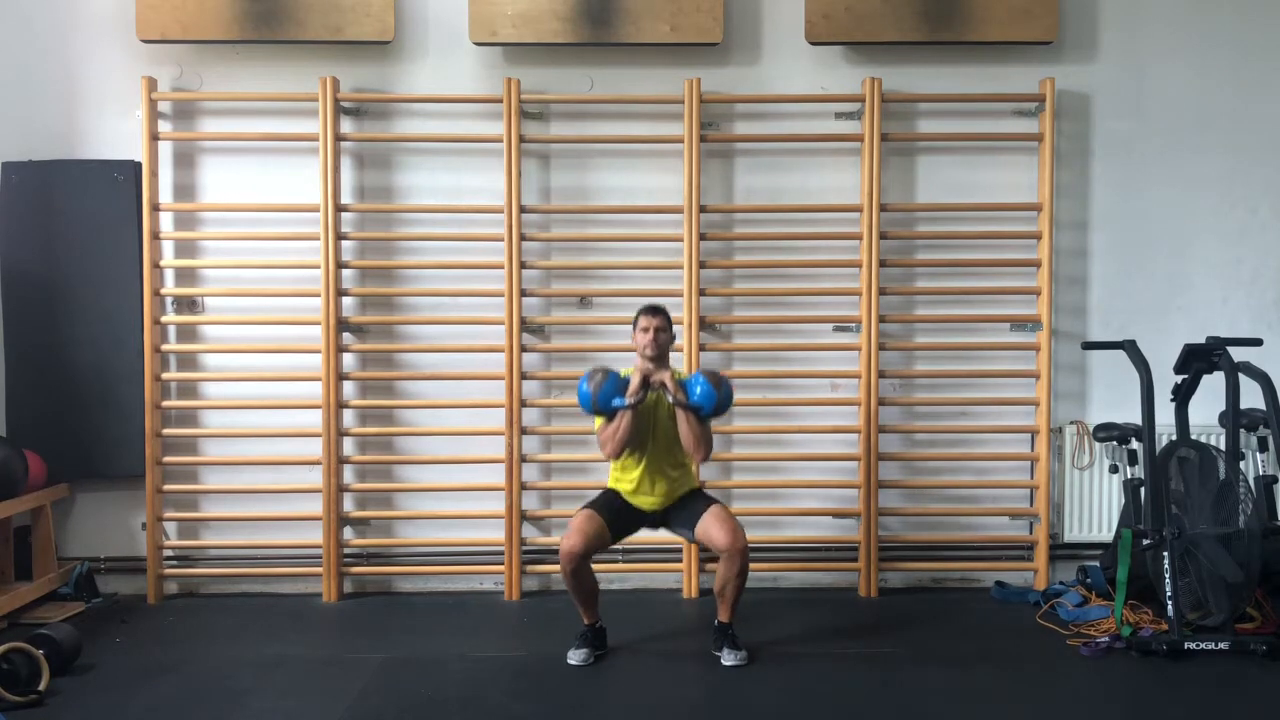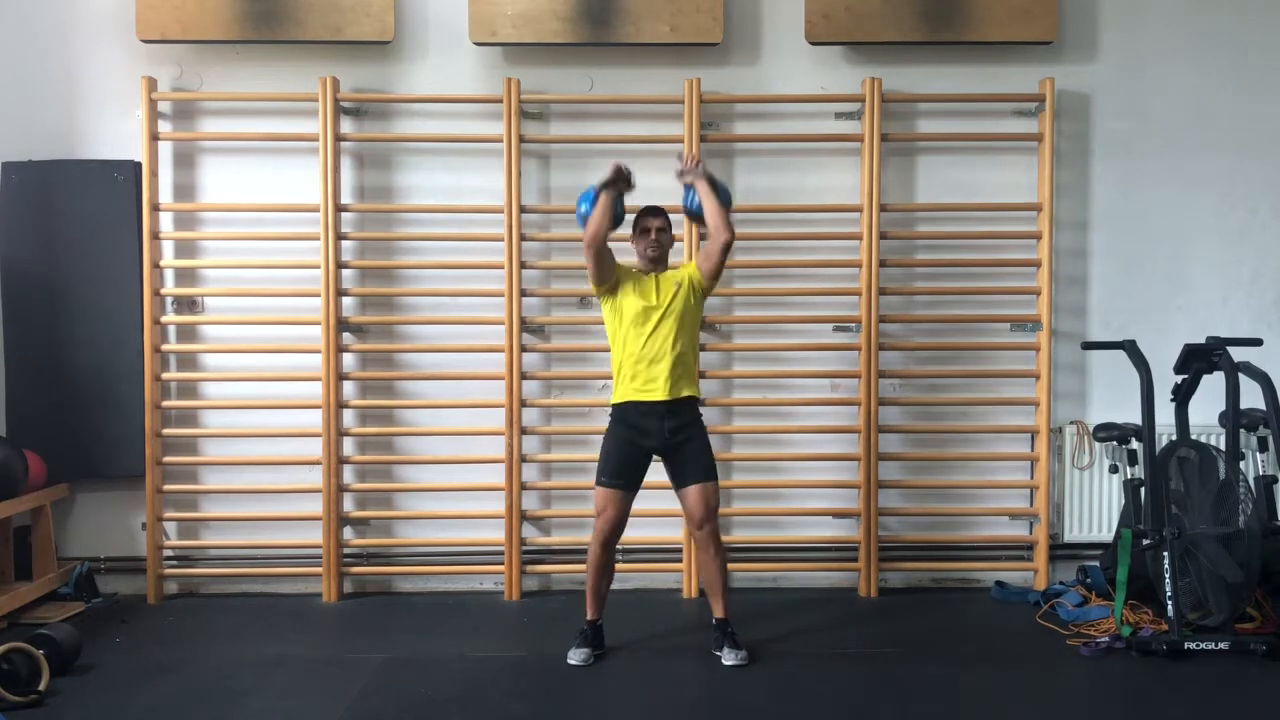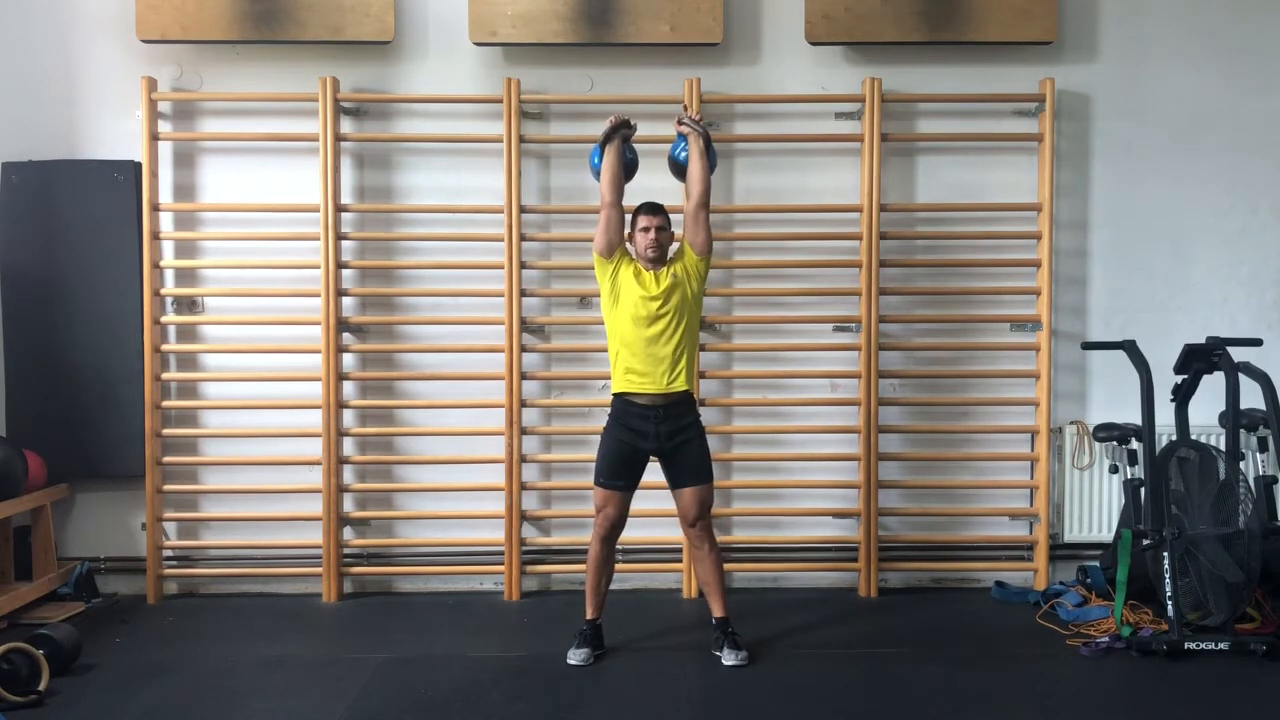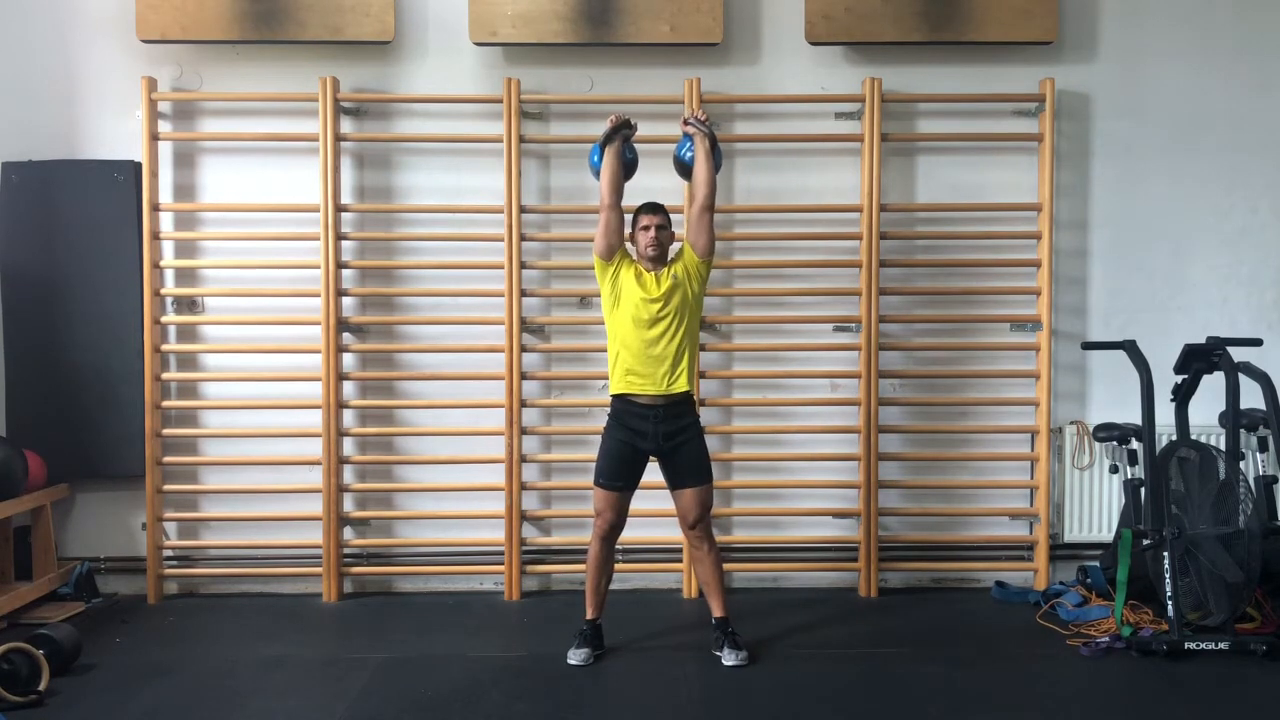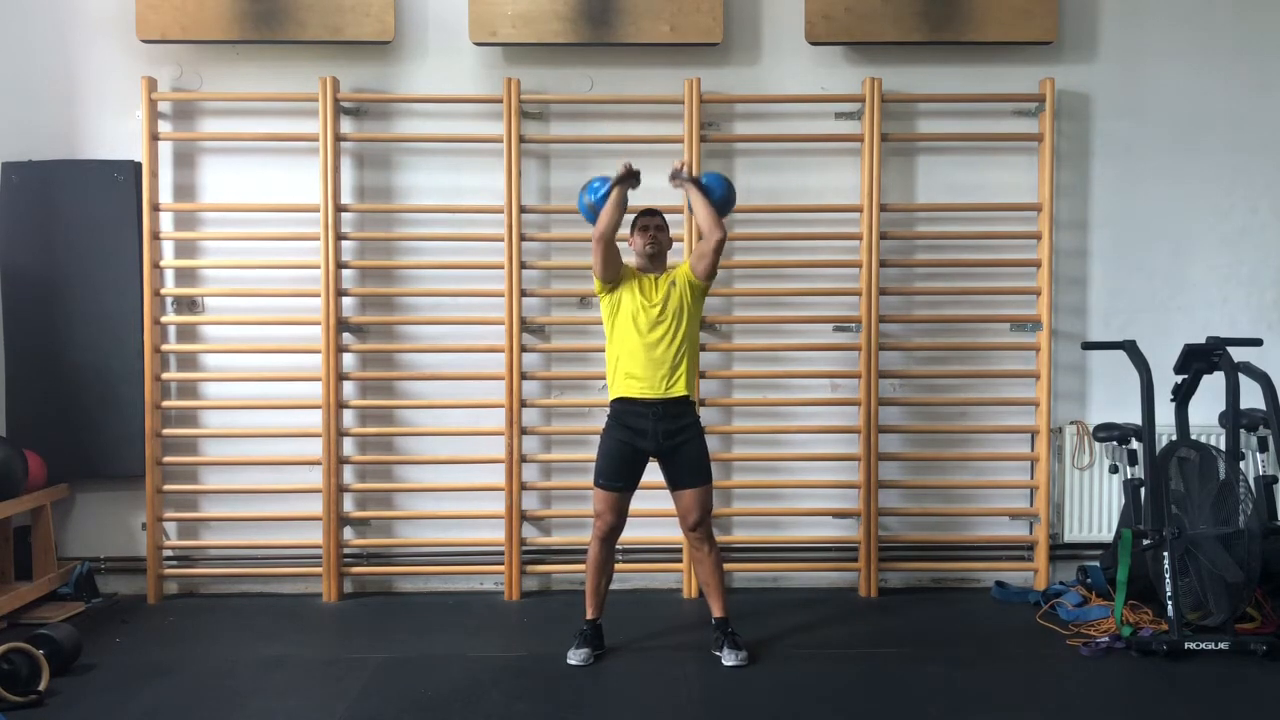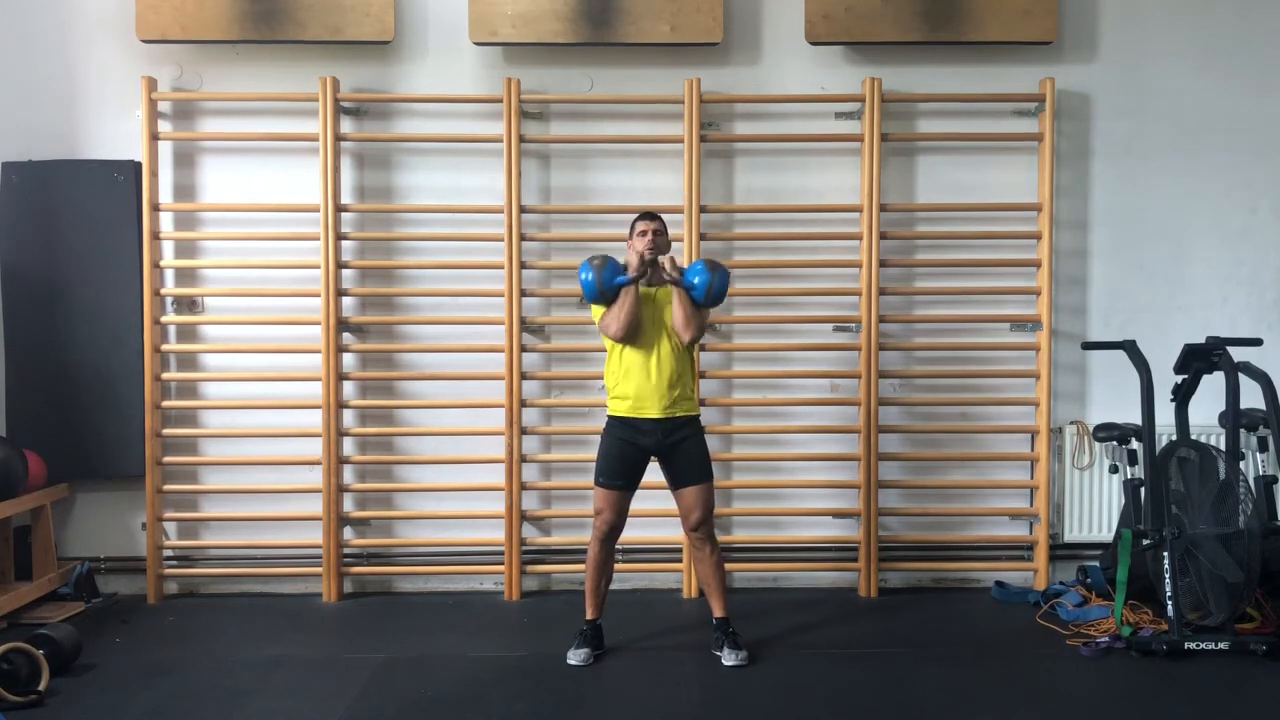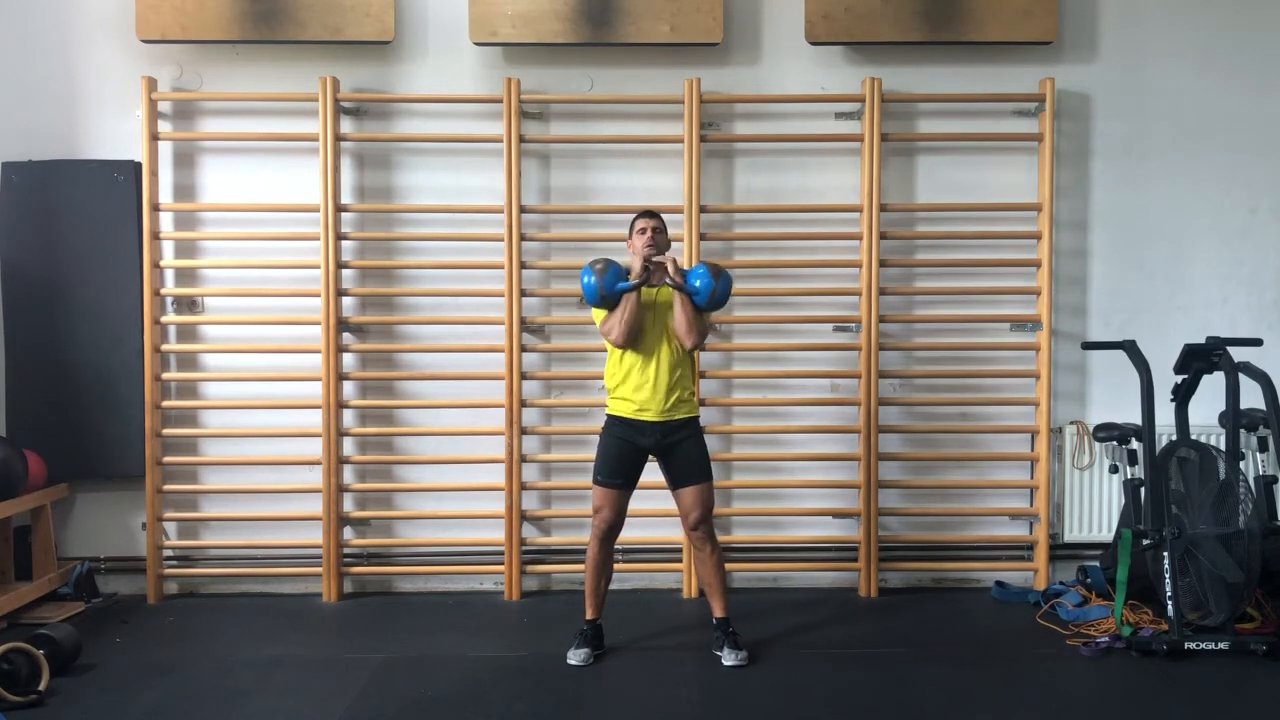
dt=0.4s
person 1, frame 1
left shoulder: (689, 390)
left elbow: (701, 452)
right elbow: (609, 449)
left wrist: (677, 397)
right wrist: (634, 395)
left hip: (680, 495)
right hip: (624, 495)
left knee: (733, 543)
right knee: (572, 548)
left ankle: (724, 630)
right ankle: (592, 629)
person 1, frame 2
left shoulder: (688, 282)
right shoulder: (616, 285)
left elbow: (723, 238)
right elbow: (592, 243)
left wrist: (701, 183)
right wrist: (611, 191)
left hip: (683, 414)
right hip: (629, 415)
left knee: (705, 525)
right knee: (606, 527)
left ankle: (722, 628)
right ankle: (592, 628)
person 1, frame 3
left shoulder: (689, 272)
right shoulder: (615, 272)
left elbow: (699, 203)
right elbow: (609, 203)
left wrist: (695, 138)
right wrist: (614, 141)
left hip: (680, 415)
right hip: (627, 414)
left knee: (698, 526)
right knee: (606, 526)
left ankle: (722, 628)
right ankle: (591, 628)
person 1, frame 4
left shoulder: (690, 272)
right shoulder: (615, 272)
left elbow: (704, 204)
right elbow: (608, 204)
left wrist: (700, 138)
right wrist: (614, 141)
left hip: (679, 415)
right hip: (627, 415)
left knee: (698, 526)
right knee: (606, 527)
left ankle: (722, 627)
right ankle: (591, 628)
person 1, frame 5
left shoulder: (687, 281)
right shoulder: (613, 280)
left elbow: (716, 238)
right elbow: (601, 238)
left wrist: (690, 187)
right wrist: (620, 187)
left hip: (679, 418)
right hip: (626, 416)
left knee: (698, 528)
right knee: (605, 528)
left ankle: (722, 629)
right ankle: (591, 628)
person 1, frame 6
left shoulder: (684, 289)
right shoulder: (611, 289)
left elbow: (689, 334)
right elbow: (618, 332)
left wrist: (674, 280)
right wrist: (632, 276)
left hip: (680, 423)
right hip: (625, 422)
left knee: (700, 528)
right knee: (604, 529)
left ankle: (723, 628)
right ankle: (591, 628)
person 1, frame 7
left shoulder: (685, 290)
left elbow: (692, 339)
right elbow: (618, 337)
left wrist: (677, 283)
right wrist: (635, 280)
left hip: (679, 423)
right hip: (625, 422)
left knee: (700, 528)
right knee: (603, 528)
left ankle: (723, 628)
right ankle: (591, 628)
